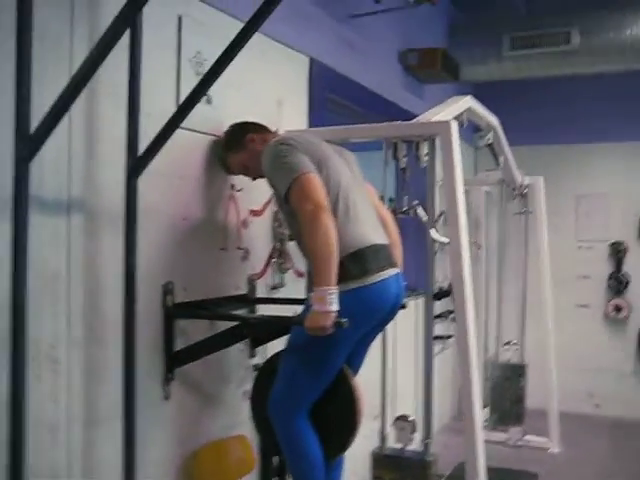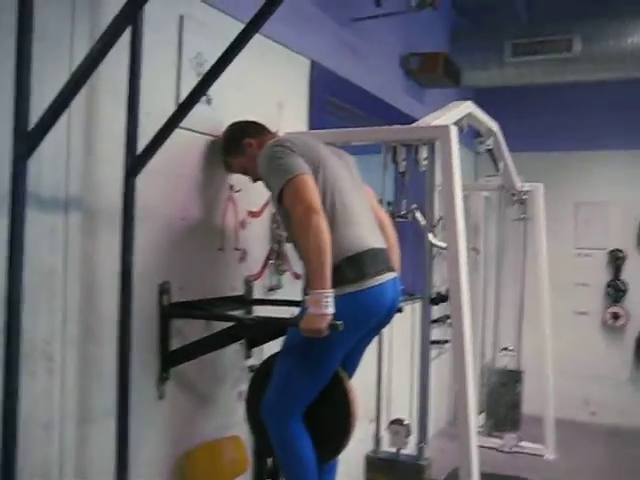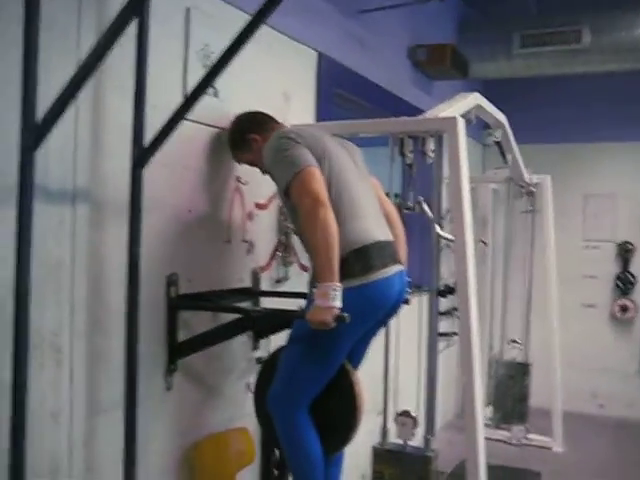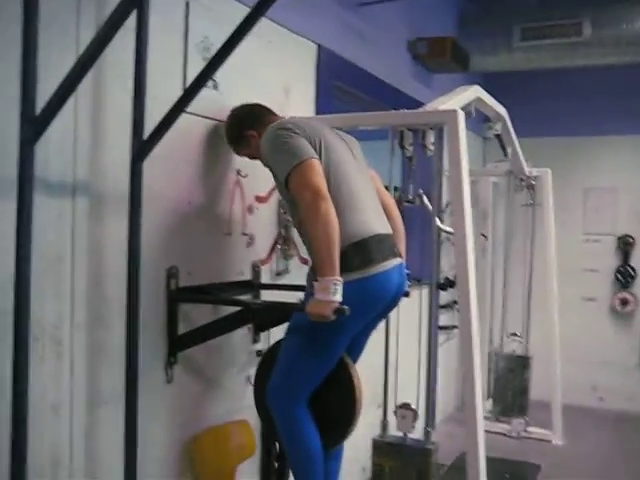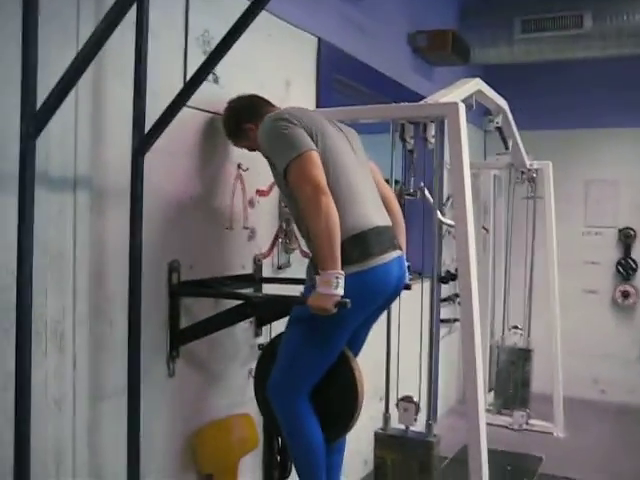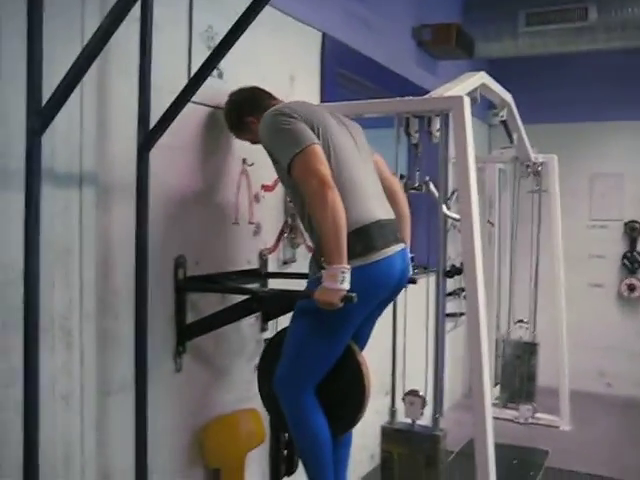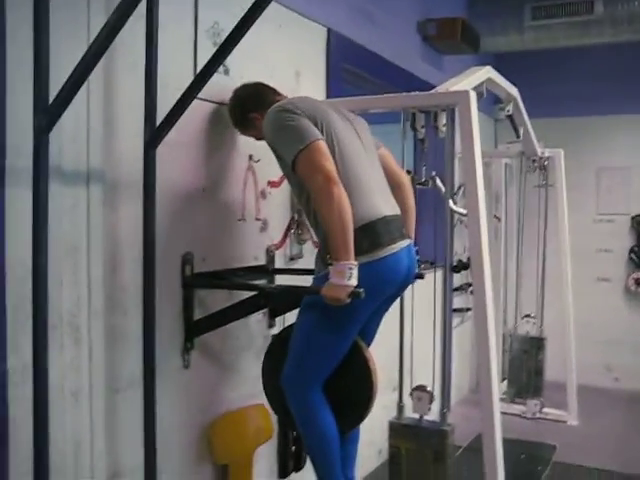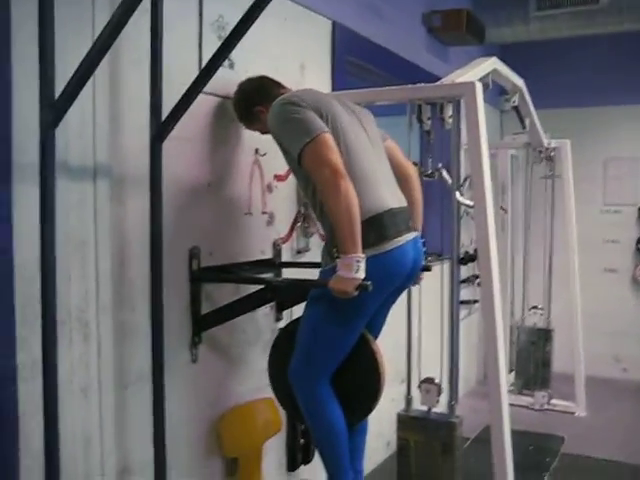
dt=0.1s
person 1, frame 1
left shoulder: (281, 149)
right shoulder: (332, 151)
left elbow: (318, 213)
right elbow: (385, 217)
left wrist: (323, 299)
left hip: (355, 288)
right hip: (388, 283)
left knee: (287, 408)
person 1, frame 2
left shoulder: (277, 151)
right shoulder: (330, 153)
left elbow: (310, 214)
right elbow: (383, 220)
left wrist: (319, 302)
left hip: (351, 291)
right hip: (385, 285)
left knee: (281, 410)
person 1, frame 3
left shoulder: (281, 143)
right shoulder: (338, 145)
left elbow: (317, 208)
right elbow: (389, 212)
left wrist: (326, 295)
left hip: (357, 283)
right hip: (390, 279)
left knee: (286, 402)
right knee: (325, 396)
person 1, frame 4
left shoulder: (279, 134)
right shoulder: (336, 137)
left elbow: (317, 201)
right elbow: (388, 204)
left wrist: (327, 288)
left hip: (356, 276)
right hip: (389, 271)
left knee: (286, 396)
right knee: (324, 389)
person 1, frame 5
left shoulder: (276, 125)
right shoulder: (335, 128)
left elbow: (317, 195)
right elbow: (387, 195)
left wrist: (329, 281)
left hip: (356, 270)
right hip: (388, 264)
left knee: (287, 390)
right knee: (324, 384)
person 1, frame 6
left shoulder: (277, 119)
right shoulder: (338, 121)
left elbow: (322, 189)
right elbow: (393, 186)
left wrist: (335, 275)
left hip: (360, 264)
right hip: (391, 257)
left knee: (293, 385)
right knee: (330, 379)
person 1, frame 7
left shoulder: (280, 116)
right shoulder: (344, 116)
left elbow: (328, 185)
right elbow: (401, 181)
left wrist: (343, 271)
left hip: (366, 262)
right hip: (400, 254)
left knee: (300, 381)
right knee: (338, 374)
person 1, frame 8
left shoulder: (286, 109)
right shoulder: (350, 109)
left elbow: (335, 178)
right elbow: (408, 173)
left wrist: (351, 264)
left hip: (373, 255)
right hip: (406, 246)
left knee: (308, 375)
right knee: (345, 367)
